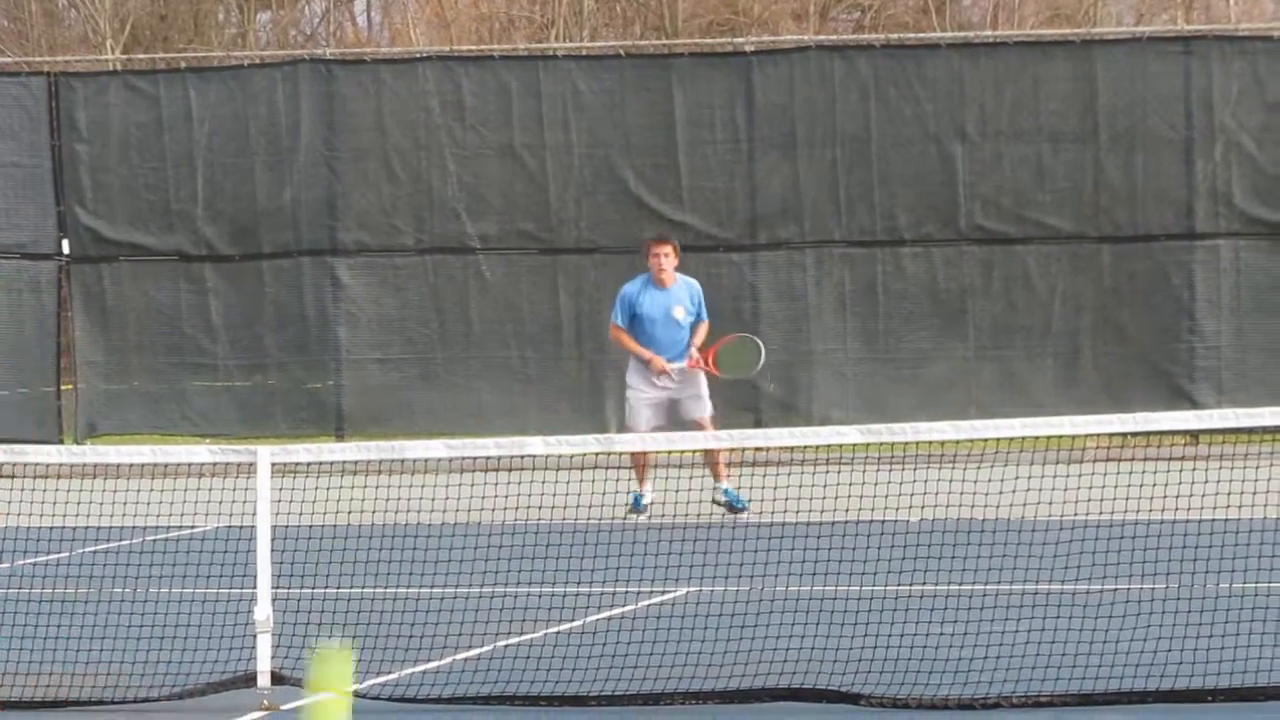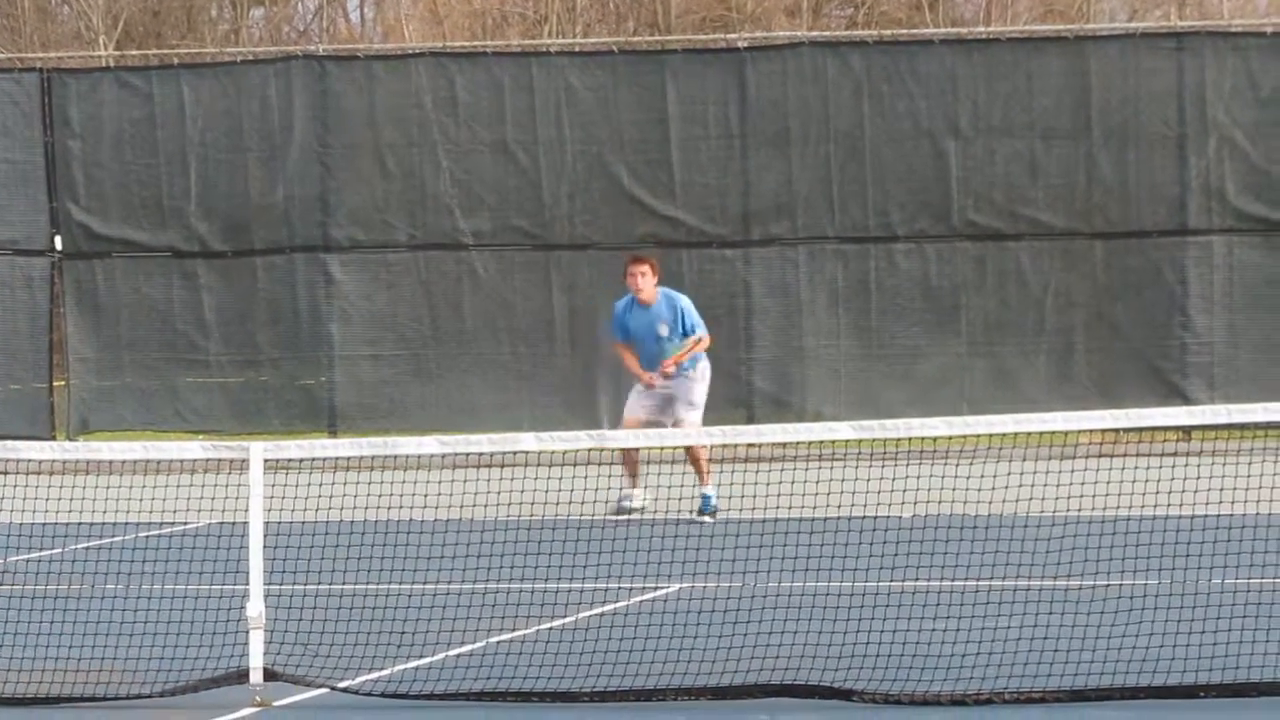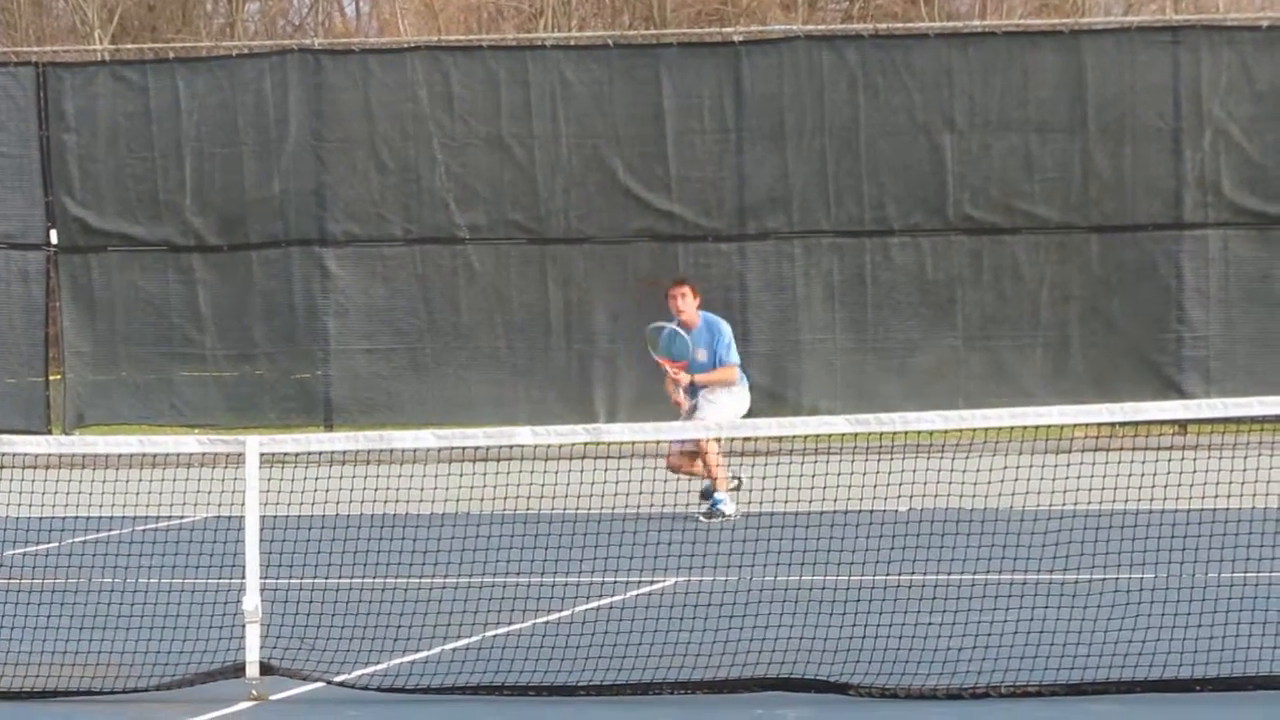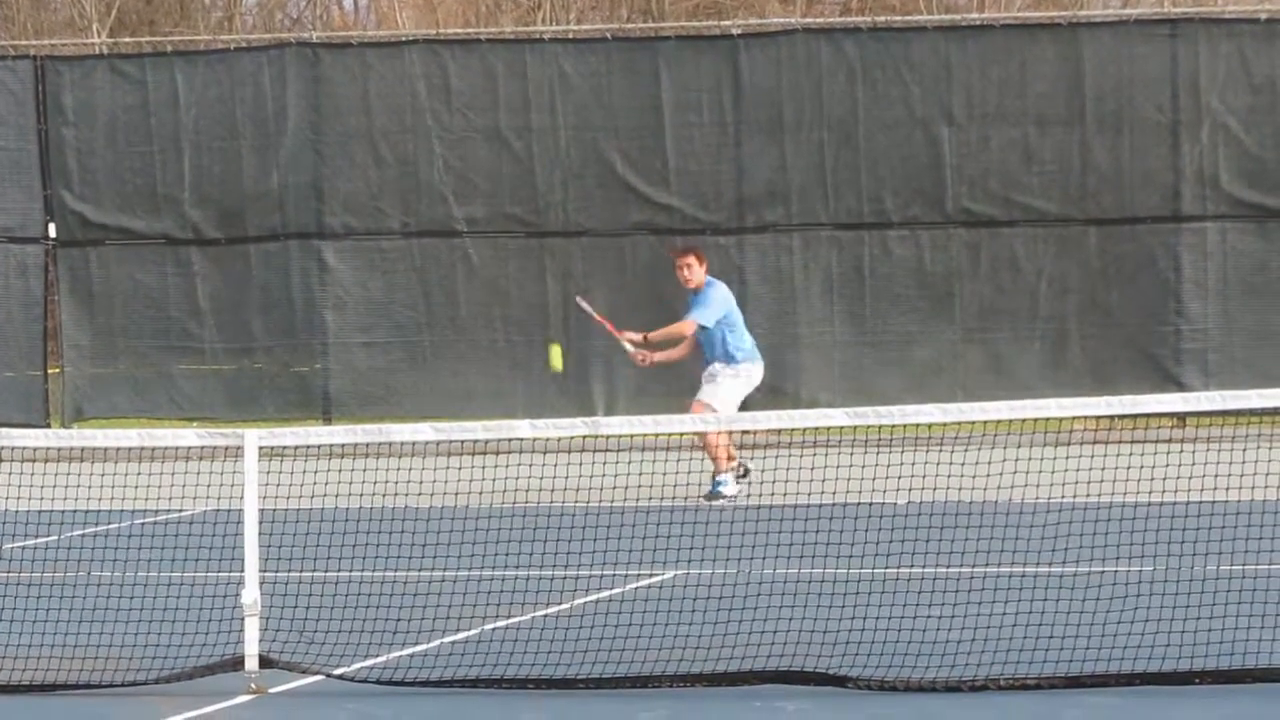
dt=0.5s
person 1, frame 1
left shoulder: (692, 289)
right shoulder: (631, 292)
left elbow: (702, 323)
right elbow: (617, 332)
left wrist: (694, 347)
right wrist: (649, 358)
left hip: (685, 368)
right hip: (644, 373)
left knee: (706, 428)
right knee: (640, 435)
left ankle: (722, 490)
right ankle: (643, 490)
person 1, frame 2
left shoulder: (678, 303)
right shoulder: (622, 309)
left elbow: (703, 339)
right elbow: (623, 347)
left wrist: (677, 360)
right wrist: (641, 374)
left hip: (689, 373)
right hip: (652, 378)
right knee: (628, 429)
left ankle: (707, 493)
right ankle: (634, 492)
person 1, frame 3
left shoulder: (718, 328)
left elbow: (730, 373)
right elbow: (672, 378)
left wrist: (690, 380)
right wrist: (678, 396)
left hip: (729, 393)
right hip: (698, 397)
left knee: (704, 434)
right knee: (676, 462)
left ankle: (723, 502)
right ankle: (723, 480)
person 1, frame 4
left shoulder: (715, 292)
right shoulder: (695, 297)
left elbow: (686, 329)
right elbow: (690, 343)
left wrist: (645, 338)
right wrist: (654, 356)
left hip: (739, 367)
right hip: (721, 367)
left knee: (699, 414)
left ankle: (725, 480)
right ankle: (734, 464)
